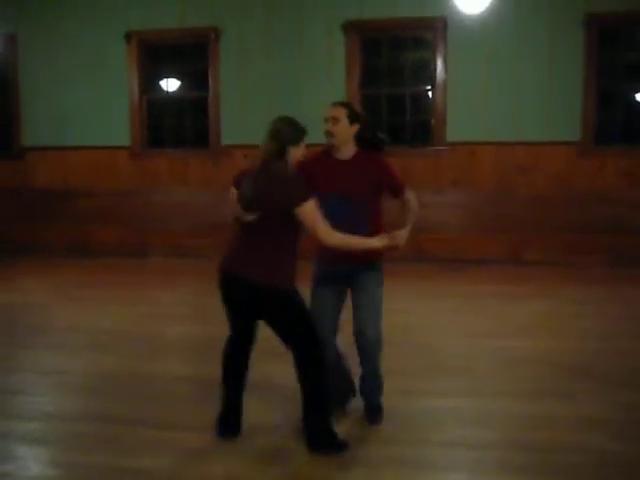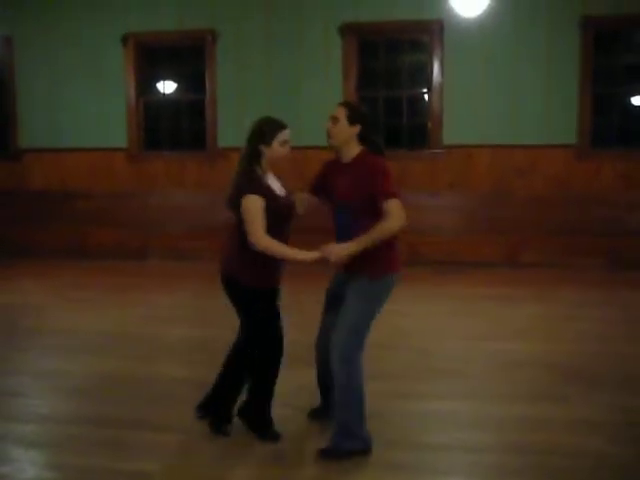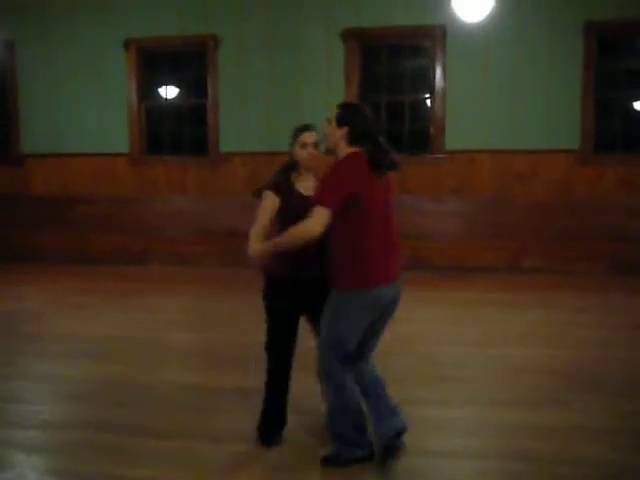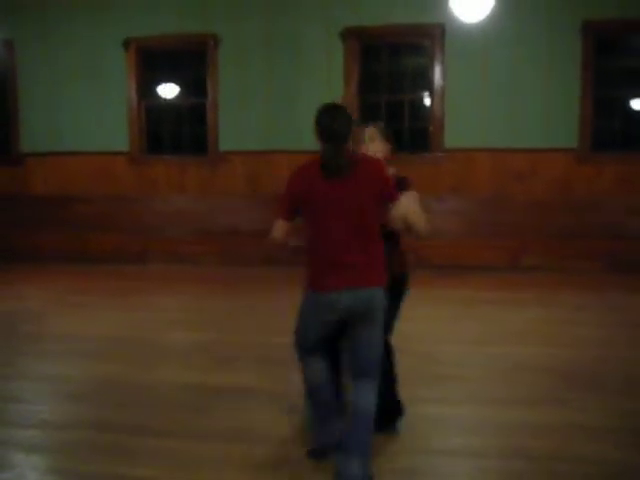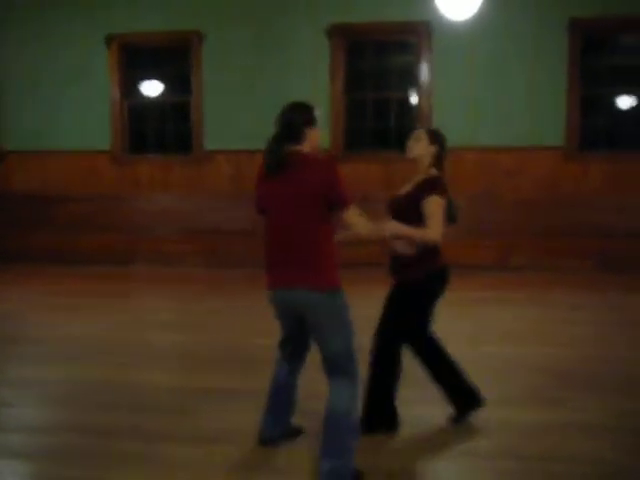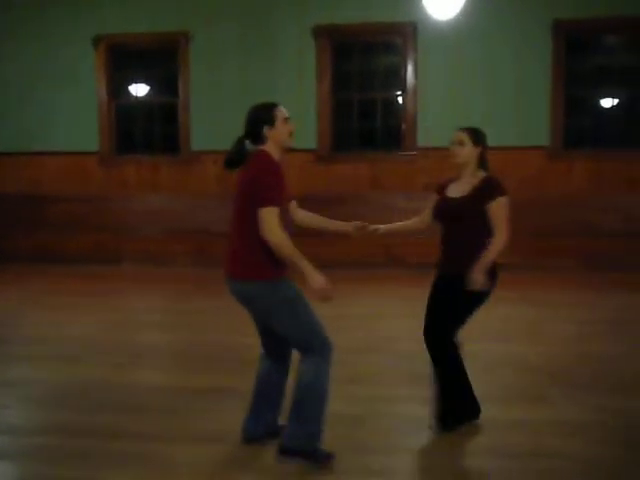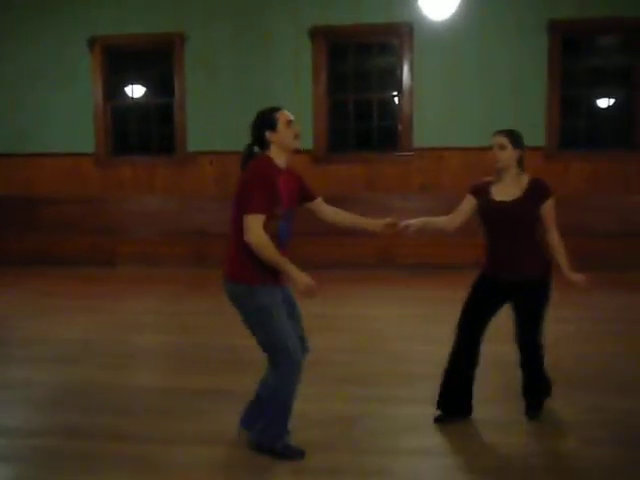
dt=0.3s
person 1, frame 1
left shoulder: (374, 164)
right shoulder: (314, 166)
left elbow: (409, 199)
left wrist: (405, 229)
left hip: (367, 264)
right hip: (330, 263)
left knee: (368, 334)
right knee: (322, 334)
left ankle: (372, 398)
right ankle: (341, 391)
person 1, frame 2
left shoulder: (373, 168)
right shoulder: (332, 169)
left elbow: (397, 220)
right elbow: (303, 202)
left wrist: (353, 246)
left hip: (374, 273)
right hip: (349, 270)
left knee: (344, 349)
right knee: (326, 342)
left ankle: (352, 437)
right ankle: (332, 404)
person 1, frame 3
left shoulder: (343, 170)
right shoulder: (374, 169)
left elbow: (314, 227)
left wrist: (269, 247)
left hip: (359, 287)
right hip: (388, 283)
left knee: (332, 362)
right knee: (357, 358)
left ankle: (353, 445)
right ankle: (388, 431)
person 1, frame 4
left shoulder: (304, 176)
right shoulder: (374, 169)
left elbow: (278, 234)
right elbow: (400, 216)
left wrist: (305, 232)
left hip: (325, 290)
right hip: (370, 288)
left knee: (310, 350)
right knee: (364, 376)
left ankle: (329, 432)
person 1, frame 5
left shoulder: (268, 173)
right shoulder: (322, 169)
right elbow: (356, 225)
right wrist: (388, 236)
left hip: (280, 287)
right hip: (318, 287)
left knee: (291, 352)
right knee: (342, 374)
left ankle: (274, 427)
person 1, frame 6
left shoulder: (260, 167)
right shoulder: (266, 167)
left elbow: (297, 214)
right elbow: (270, 229)
left wrist: (343, 227)
right wrist: (309, 272)
left hip: (249, 277)
right hip: (262, 278)
left knee: (277, 349)
right knee: (317, 348)
left ankle: (258, 425)
right ankle: (300, 439)
person 1, frame 7
left shoulder: (289, 177)
right shoulder: (260, 173)
left elbow: (326, 212)
right elbow: (253, 235)
left wrist: (373, 224)
right wrist: (294, 273)
left hip: (268, 280)
right hip: (250, 283)
left knee: (294, 348)
right knee: (288, 358)
left ankle: (256, 418)
right ankle: (268, 437)
person 2, frame 1
left shoulder: (246, 179)
right shoulder: (293, 188)
right elbow: (327, 237)
right wrist: (377, 241)
left hip: (233, 276)
right hip: (271, 283)
left knee: (239, 343)
right knee: (309, 351)
left ankle: (229, 421)
right ankle: (320, 435)
person 2, frame 2
left shoulder: (270, 179)
right shoulder: (251, 184)
right elbow: (258, 239)
right wrist: (305, 256)
left hip: (261, 277)
right hip: (249, 278)
left knee: (251, 340)
right knee: (270, 346)
left ankle: (215, 406)
right ankle: (257, 416)
person 2, frame 3
right shoulder: (280, 186)
right elbow: (258, 229)
left hip: (322, 278)
right hip: (284, 278)
right knee: (280, 349)
right ankle: (271, 425)
person 2, frame 4
left shoulder: (398, 184)
left elbow: (421, 227)
left wrist: (408, 215)
left hip: (389, 275)
right knee: (334, 334)
left ankle: (388, 410)
person 2, frame 5
left shoulder: (432, 185)
right shoulder: (416, 183)
left elbow: (434, 235)
right elbow: (404, 224)
left wrist: (398, 230)
left hip: (421, 277)
right hip: (416, 275)
left knee: (387, 339)
right knee: (418, 336)
left ankle: (378, 416)
right ankle: (465, 397)
person 2, frame 6
left shoulder: (490, 187)
right shoulder: (447, 186)
left elbow: (501, 235)
right elbow: (422, 220)
left wrist: (481, 267)
right wrist: (386, 228)
left hip: (474, 276)
right hip: (448, 272)
left knee: (440, 333)
right knee: (434, 333)
left ankle: (458, 408)
right ankle: (463, 406)
person 2, frame 7
left shoulder: (537, 189)
right shoulder: (482, 189)
left elbow: (551, 233)
right elbow: (453, 221)
left wrist: (566, 270)
right wrist: (421, 222)
left hip: (531, 276)
right hip: (494, 274)
left knee: (528, 340)
right knee: (467, 330)
left ankle: (536, 395)
right ankle: (455, 405)
